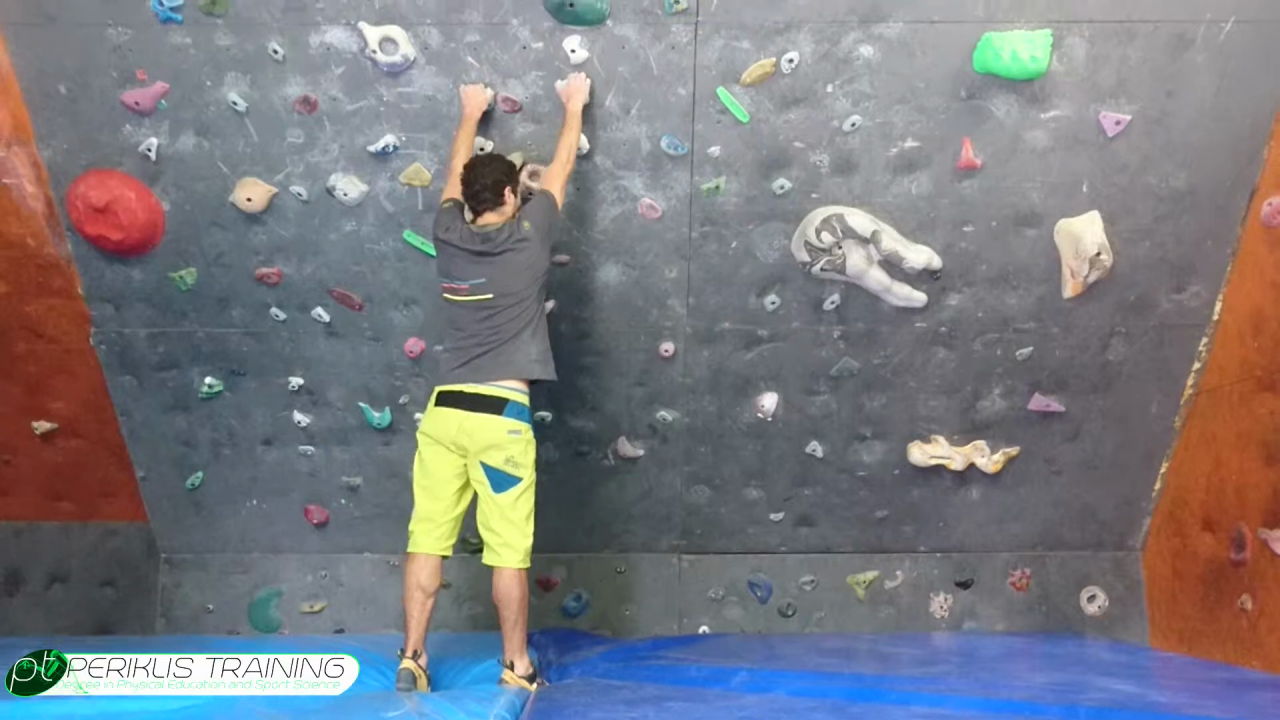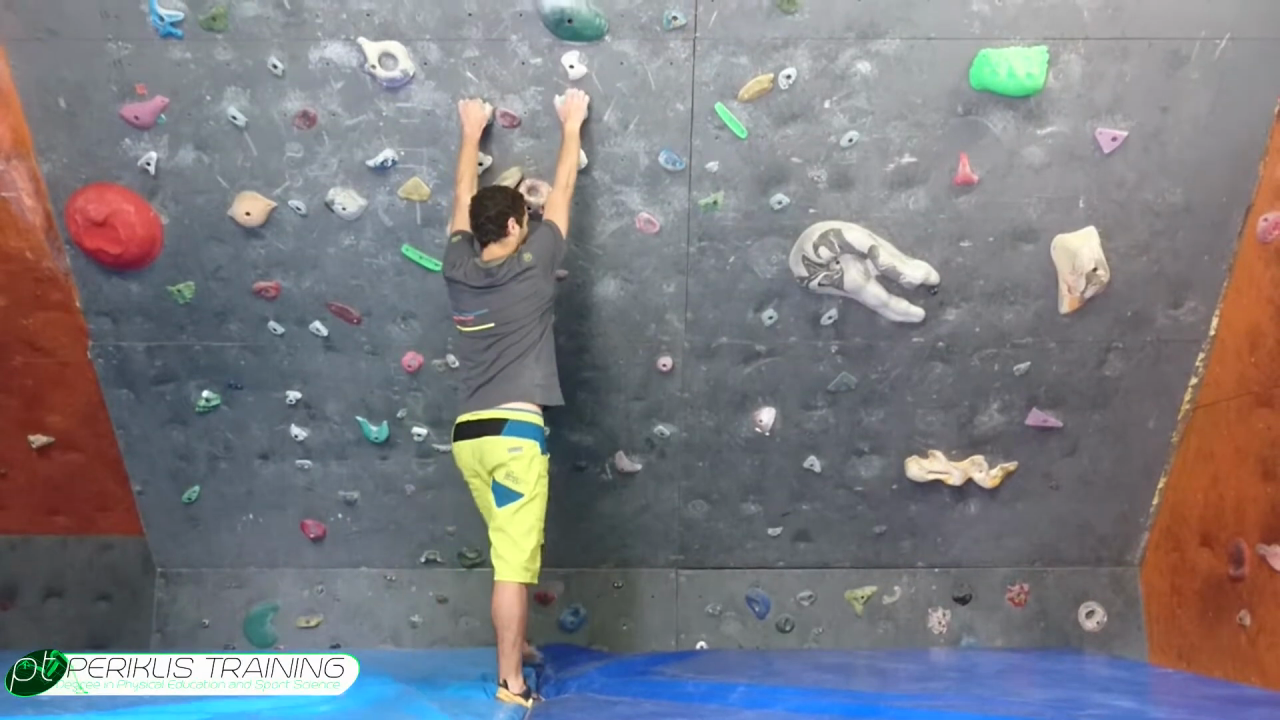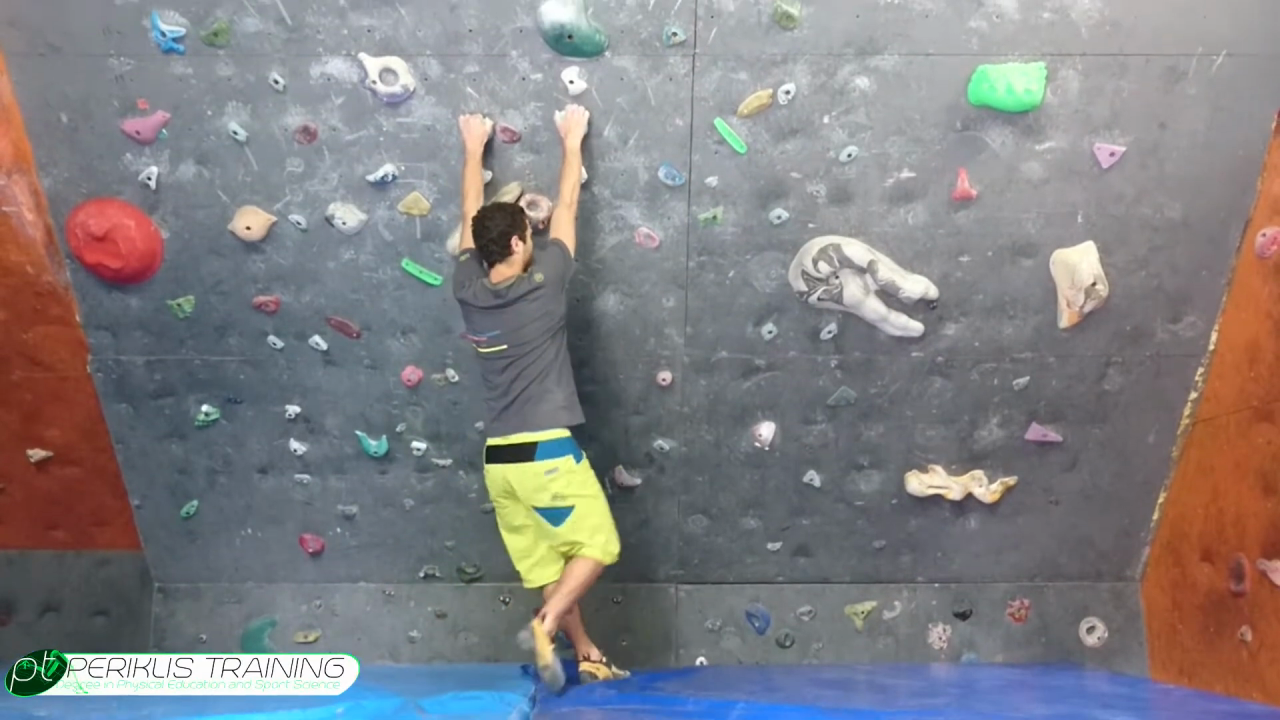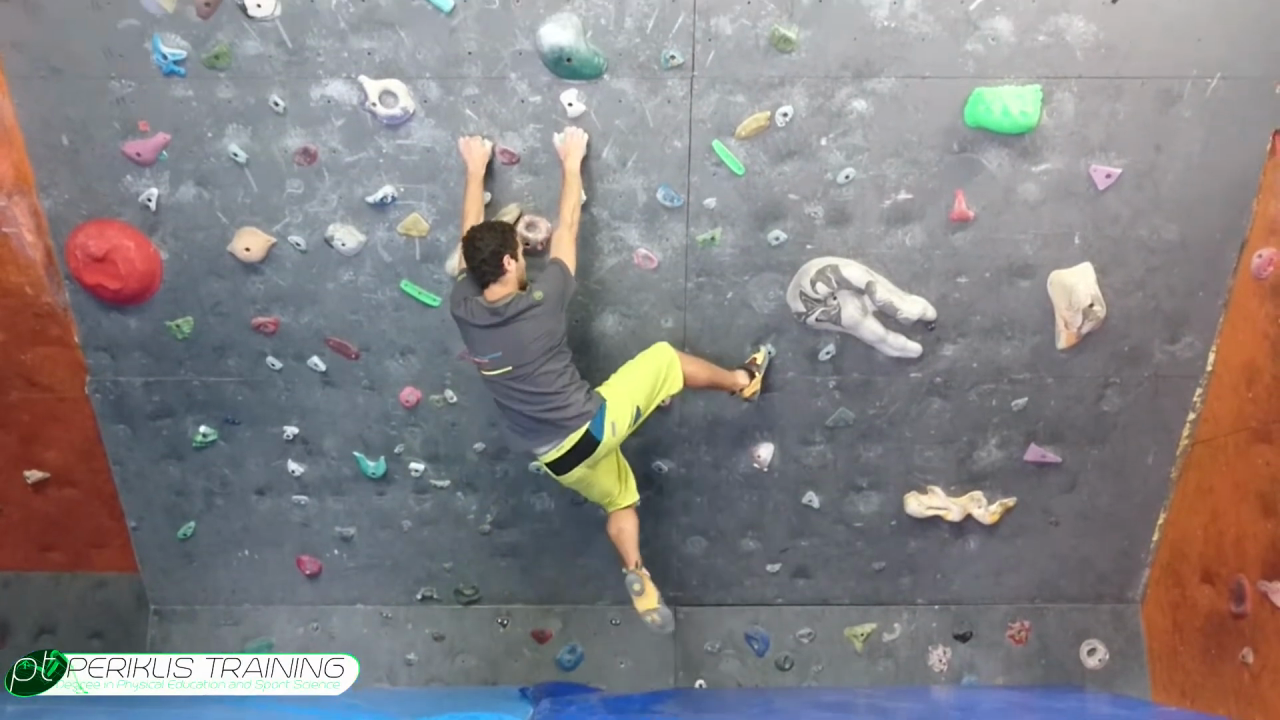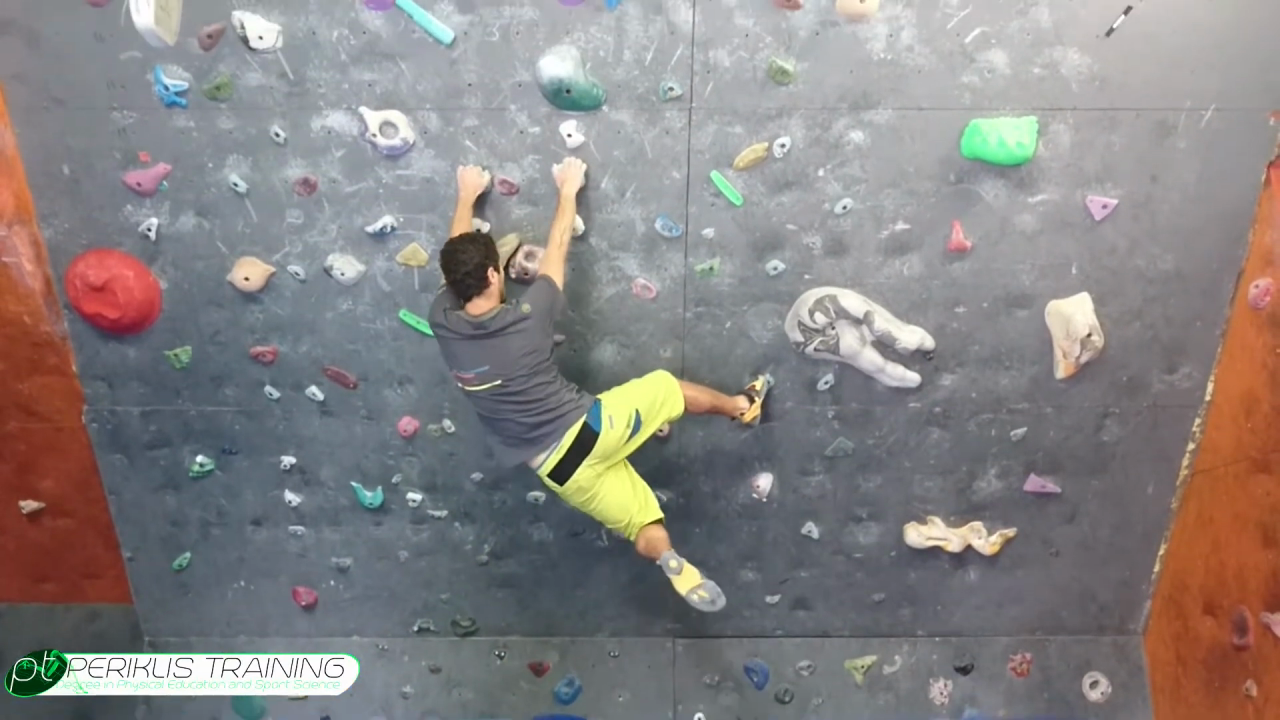
dt=0.7s
person 1, frame 1
left shoulder: (448, 237)
right shoulder: (527, 236)
left elbow: (456, 174)
right elbow: (561, 169)
left wrist: (471, 113)
right wrist: (574, 106)
left hip: (444, 410)
right hip: (501, 412)
left knee: (427, 538)
right knee: (509, 548)
left ankle: (410, 659)
right ankle: (516, 665)
person 1, frame 2
left shoulder: (457, 269)
right shoulder: (532, 266)
left elbow: (464, 200)
right elbow: (562, 194)
left wrist: (472, 131)
right wrist: (571, 127)
left hip: (467, 433)
right hip: (515, 431)
left knee: (520, 542)
right knee: (514, 562)
left ankle: (510, 645)
right ankle: (511, 684)
person 1, frame 3
left shoulder: (467, 290)
right shoulder: (543, 285)
left elbow: (471, 218)
right elbow: (565, 210)
left wrist: (474, 147)
right wrist: (572, 142)
left hip: (498, 457)
right hip: (546, 450)
left knee: (549, 564)
right knee: (598, 547)
left ankle: (587, 655)
right ankle: (545, 627)
person 1, frame 4
left shoulder: (462, 308)
right shoulder: (541, 302)
left elbow: (472, 236)
right elbow: (567, 228)
left wrist: (475, 168)
right wrist: (571, 161)
left hip: (557, 458)
right hip: (595, 424)
left knee: (620, 503)
right knee: (664, 357)
left ankle: (636, 574)
right ankle: (741, 379)
person 1, frame 5
left shoulder: (443, 323)
right shoulder: (528, 315)
left elbow: (457, 258)
right elbow: (557, 249)
left wrist: (466, 196)
right wrist: (568, 189)
left hip: (559, 469)
right hip: (591, 427)
left knee: (643, 524)
right knee: (666, 386)
left ankle: (666, 556)
right ankle: (741, 405)
